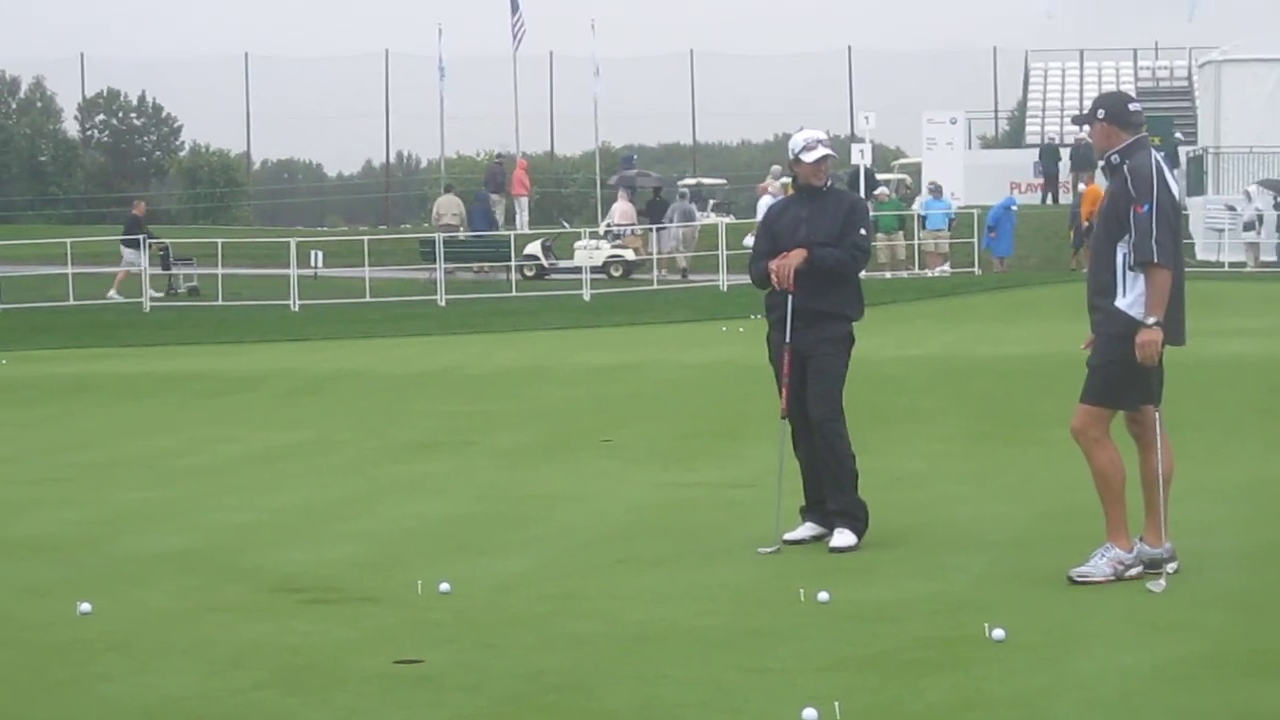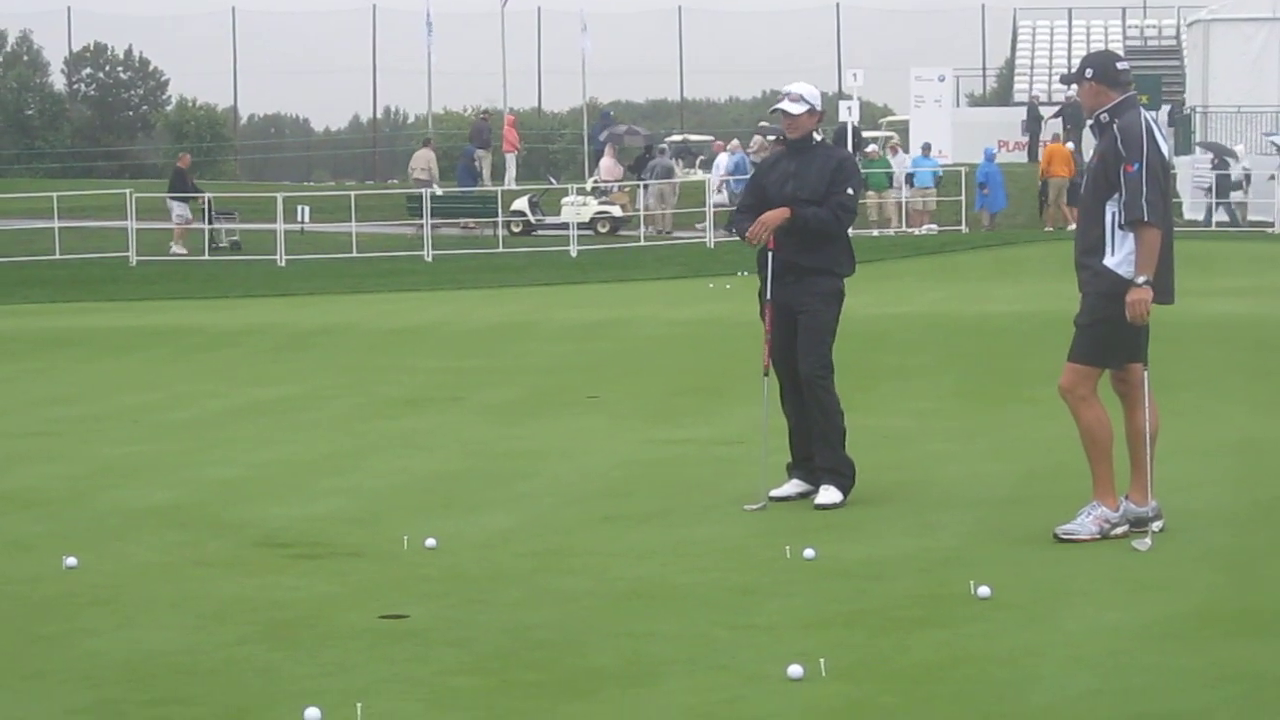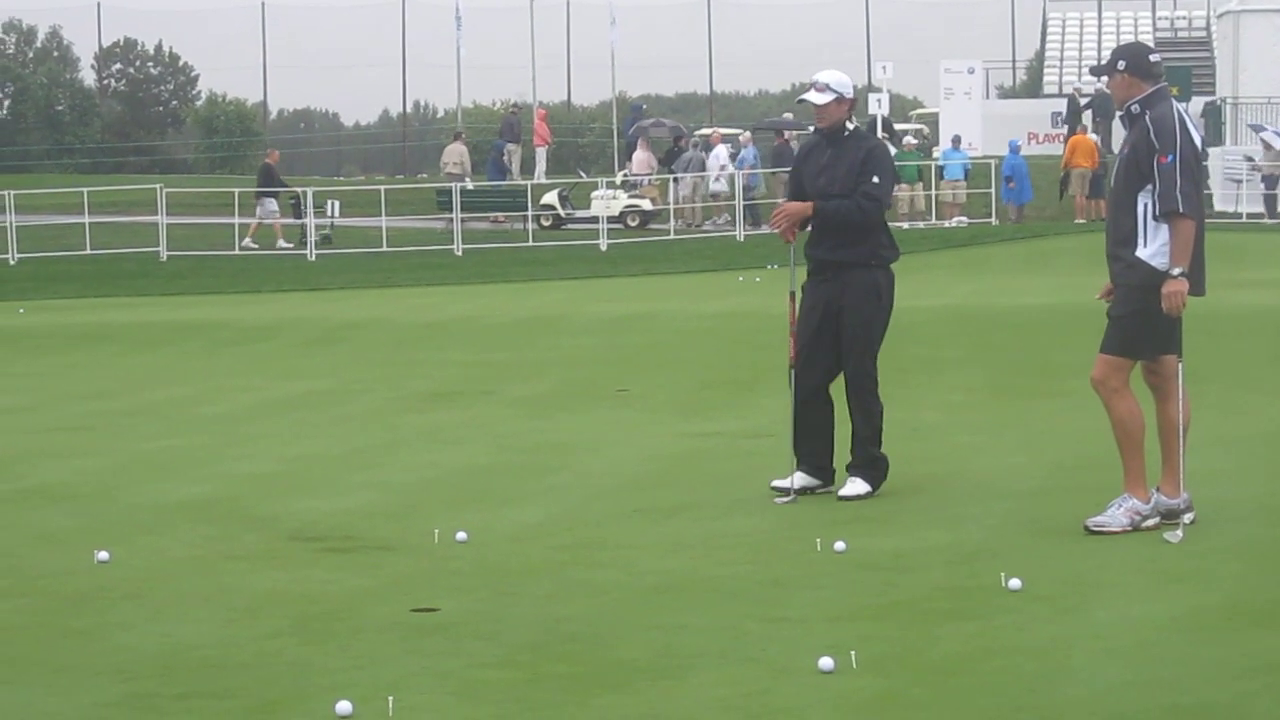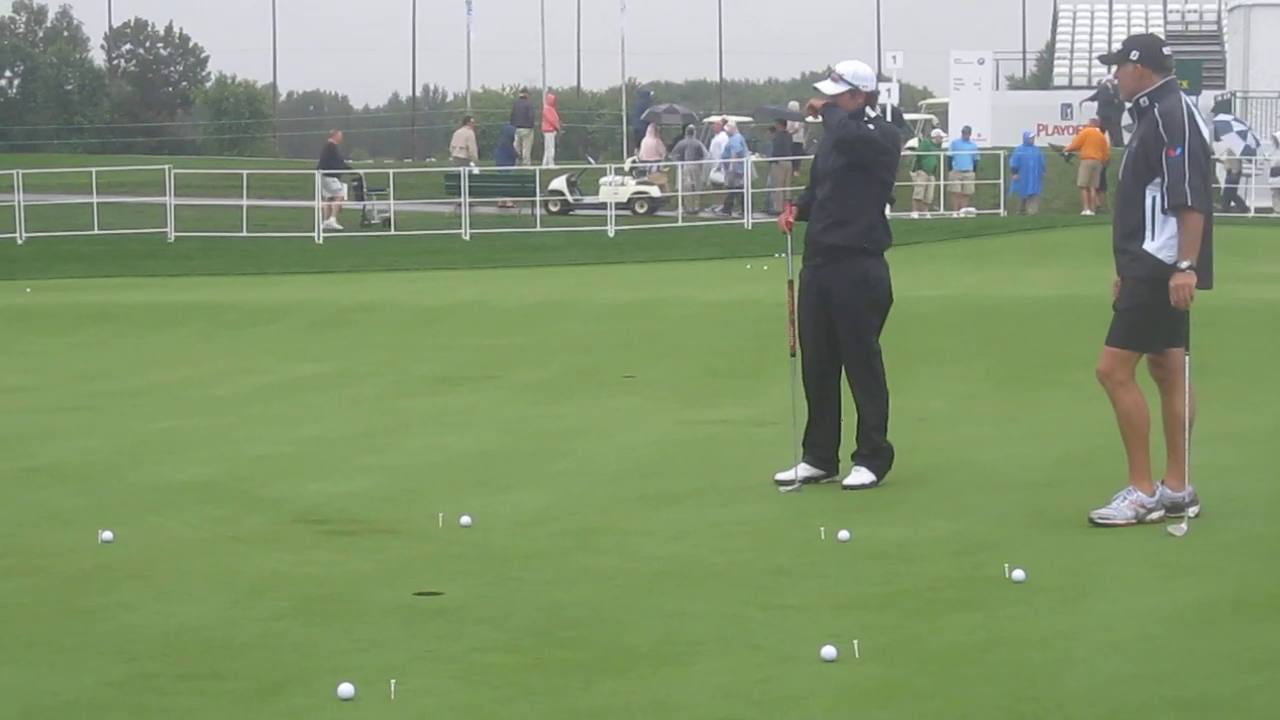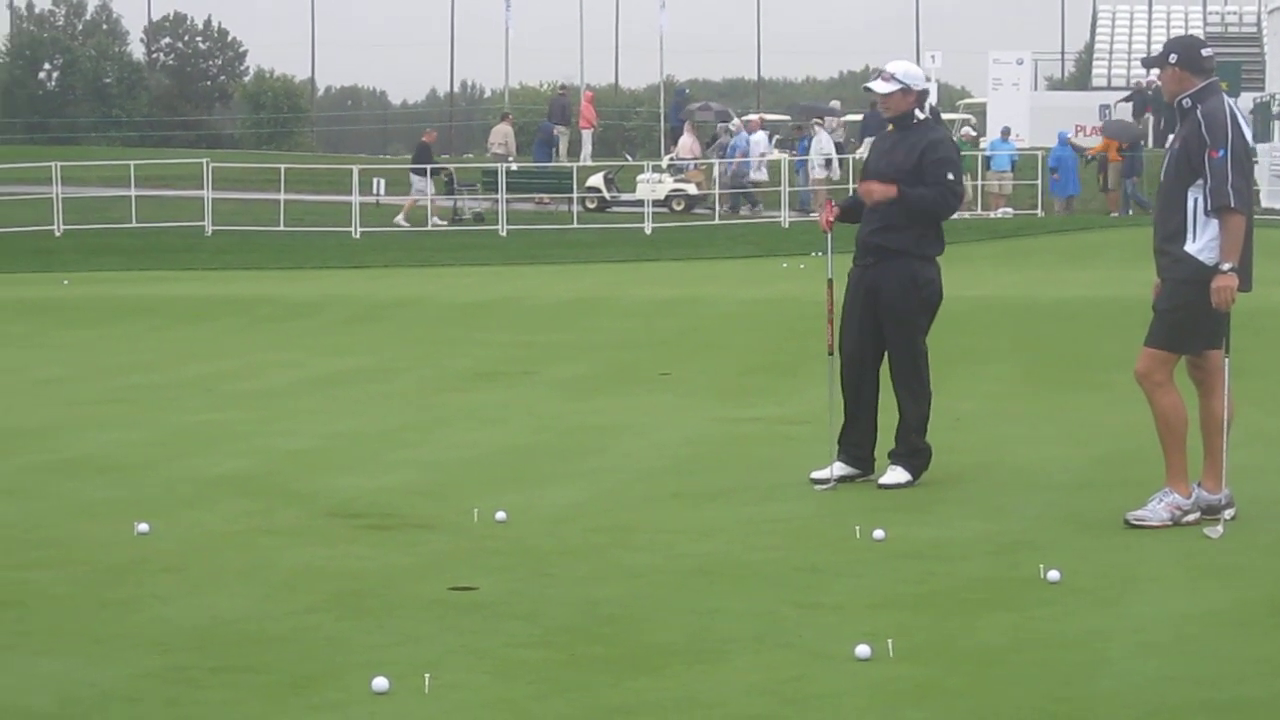
dt=1s
person 1, frame 1
left shoulder: (1141, 171)
right shoulder: (1133, 170)
left elbow: (1159, 254)
left wrist: (1152, 322)
right wrist: (1108, 323)
left hip: (1136, 324)
right hip: (1128, 321)
left knee: (1088, 426)
right knee: (1143, 426)
left ankle: (1121, 548)
right ankle: (1155, 545)
person 1, frame 2
left shoulder: (1131, 132)
right shoulder: (1120, 130)
left elbow: (1149, 214)
left wrist: (1142, 282)
left hip: (1122, 282)
right hip: (1115, 281)
left knee: (1076, 385)
right knee: (1129, 386)
left ankle: (1108, 507)
right ankle: (1140, 504)
person 1, frame 3
left shoulder: (1164, 122)
right shoulder: (1148, 122)
left elbow: (1183, 205)
left wrist: (1178, 273)
right wrist: (1124, 273)
left hip: (1156, 275)
right hip: (1145, 273)
left knee: (1109, 377)
right knee: (1161, 378)
left ankle: (1139, 499)
right ankle: (1171, 496)
person 1, frame 4
left shoulder: (1172, 114)
right shoulder: (1156, 114)
left elbow: (1191, 198)
left wrist: (1186, 266)
right wrist: (1130, 269)
left hip: (1163, 268)
right hip: (1152, 266)
left knee: (1114, 369)
right knee: (1167, 373)
left ankle: (1144, 492)
right ankle: (1176, 490)
person 1, frame 5
left shoulder: (1215, 116)
right shoulder: (1198, 116)
left elbow: (1234, 199)
left wrist: (1228, 268)
right wrist: (1171, 270)
left hip: (1203, 271)
right hip: (1192, 269)
left knee: (1152, 371)
right knee: (1206, 375)
left ankle: (1180, 494)
right ankle: (1212, 492)
person 2, frame 1
left shoulder: (849, 205)
right shoulder: (777, 212)
left elbow: (855, 257)
right elbow: (756, 269)
left wrist: (807, 254)
right wrist: (771, 267)
left hip: (829, 327)
right hip: (783, 328)
left knee: (825, 416)
right knee: (800, 421)
left ankle: (848, 518)
right ankle: (818, 513)
person 2, frame 2
left shoulder: (839, 162)
right shoulder: (770, 165)
left elbow: (839, 216)
right elbow: (744, 212)
left wrist: (789, 214)
right wrist: (750, 230)
left hip: (820, 282)
right hip: (777, 282)
left knee: (815, 373)
right knee: (789, 377)
left ankle: (836, 475)
right ankle: (805, 470)
person 2, frame 3
left shoulder: (872, 150)
right shoulder: (808, 151)
left elbow: (868, 208)
right elbow: (797, 199)
left wrist: (812, 207)
right wrist: (789, 218)
left hip: (864, 276)
right hip: (821, 274)
left knee: (860, 374)
right knee: (807, 374)
left ankle: (867, 469)
right ankle: (814, 467)
person 2, frame 4
left shoulder: (882, 136)
right shoulder: (833, 136)
left elbow: (849, 135)
left wrist: (827, 110)
right wrist: (797, 209)
left hip: (858, 266)
right hip: (819, 262)
left knee: (862, 363)
right knee: (817, 364)
left ankle: (873, 458)
right ankle: (819, 456)
person 2, frame 5
left shoulder: (936, 142)
right shoulder: (884, 141)
left elbow: (947, 200)
left wrist: (895, 194)
right wrist: (841, 210)
left hip: (910, 269)
right hip: (868, 264)
left knee: (907, 365)
right knee: (855, 360)
left ankle: (910, 458)
right ankle: (855, 455)
